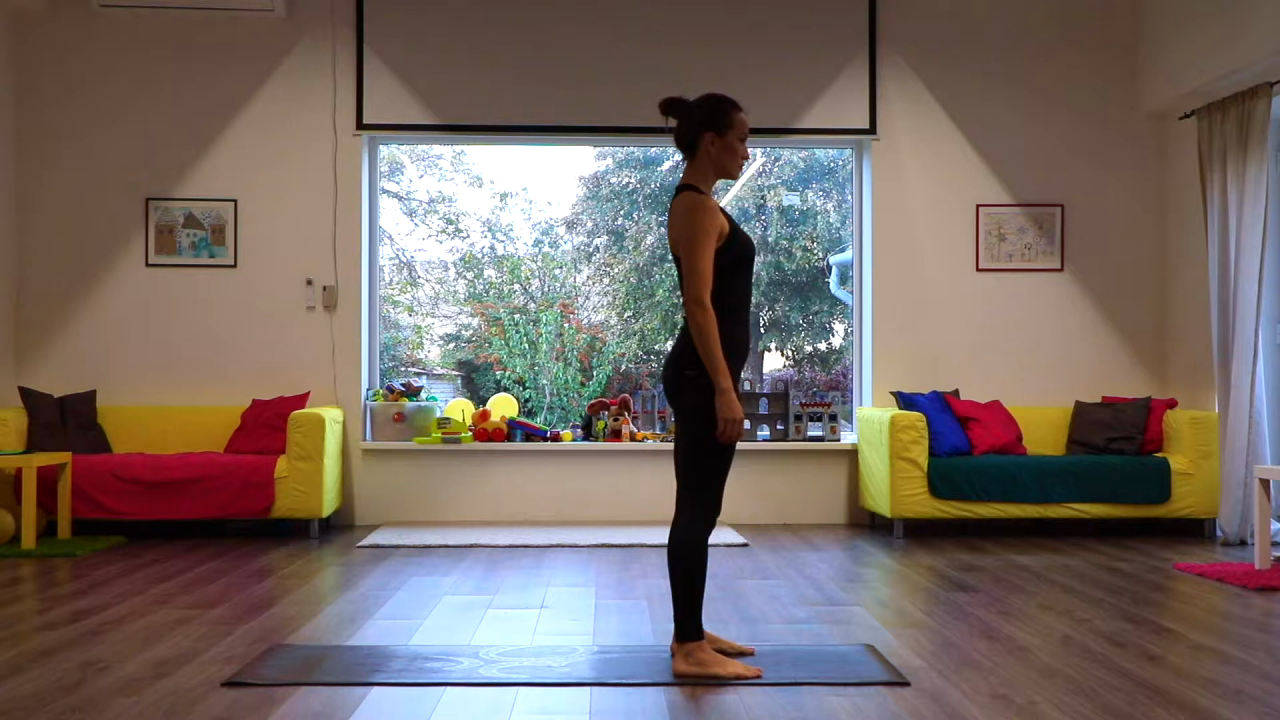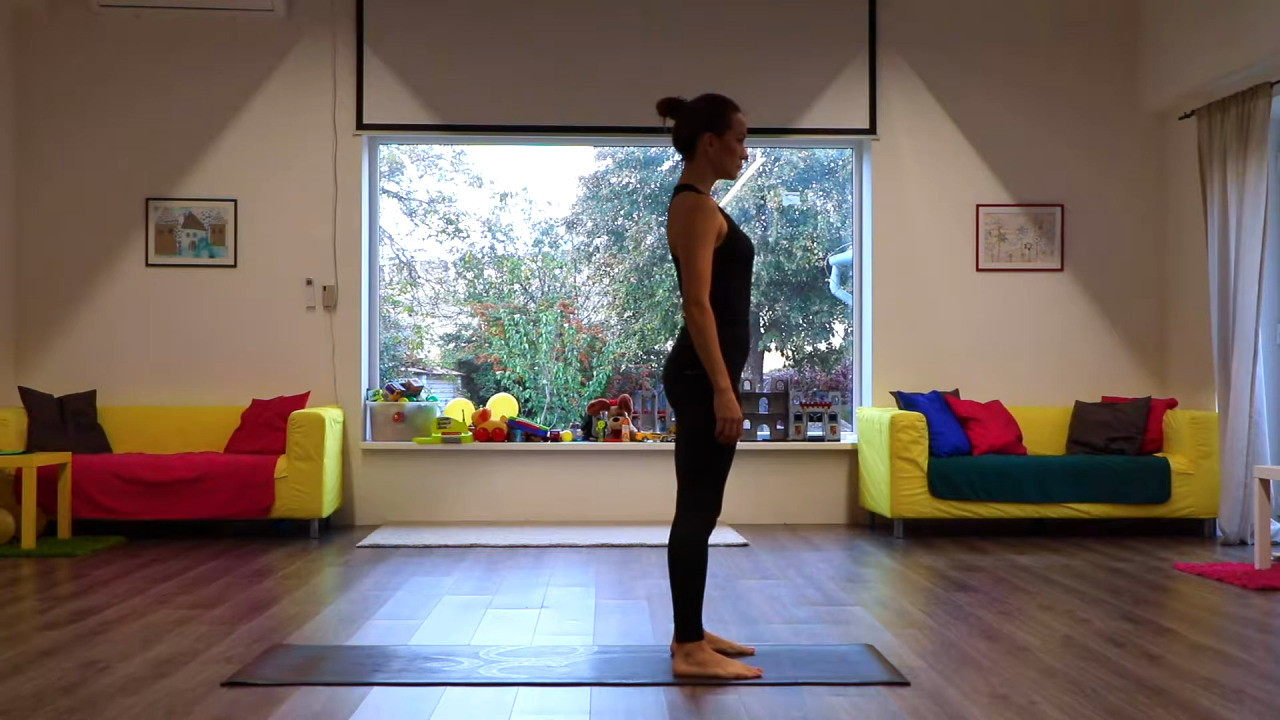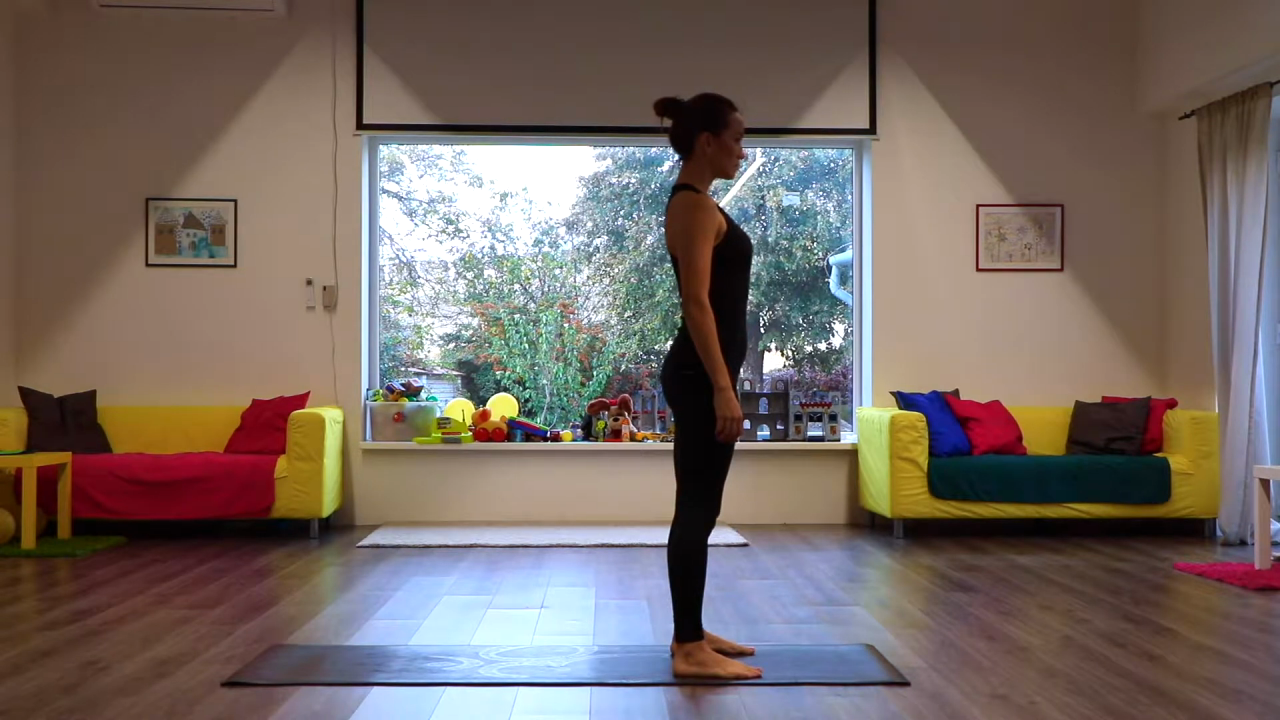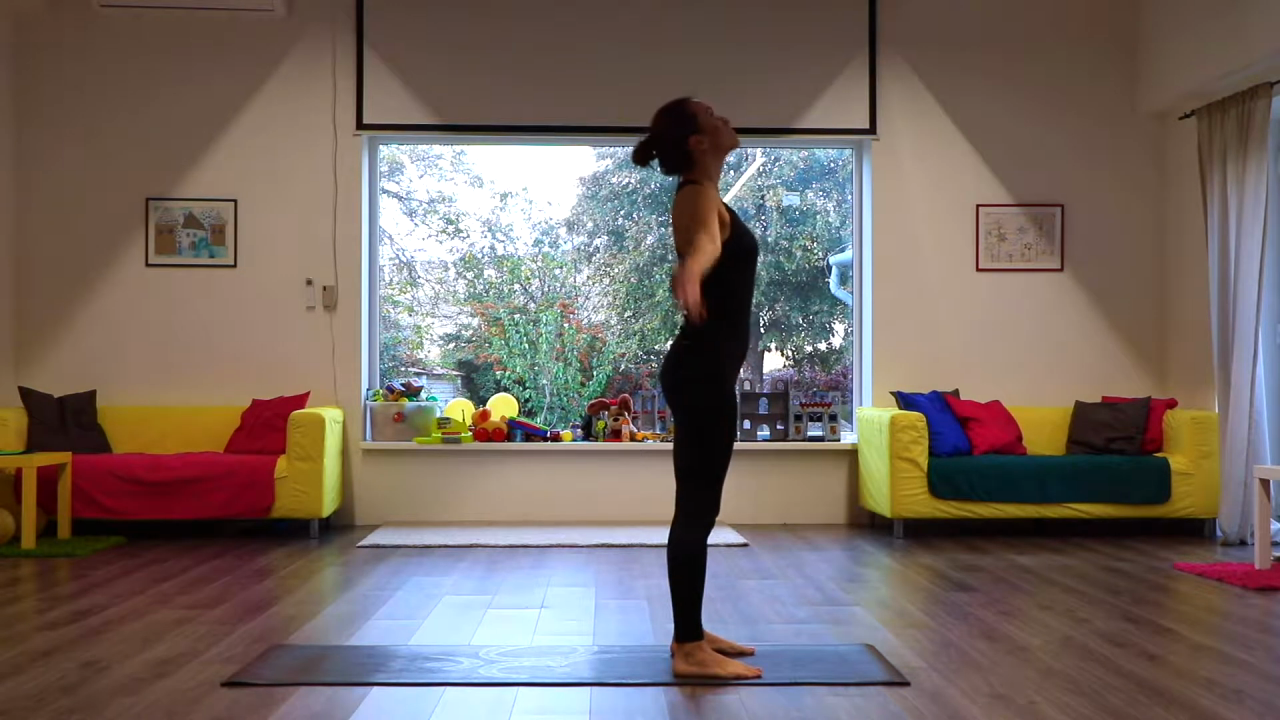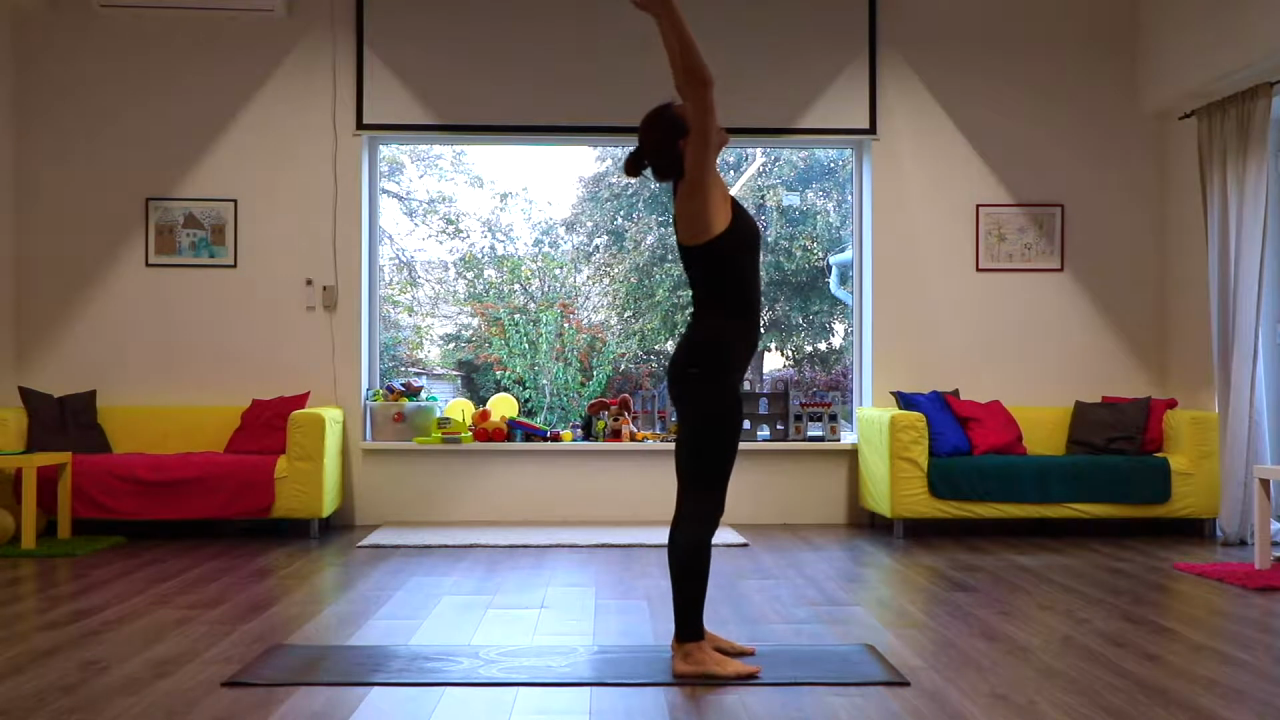
dt=1s
person 1, frame 1
left shoulder: (699, 202)
right shoulder: (697, 205)
right elbow: (699, 304)
right wrist: (724, 389)
left hip: (705, 370)
right hip: (703, 375)
left knee: (700, 508)
right knee: (697, 510)
left ankle: (691, 634)
right ankle: (690, 649)
person 1, frame 2
left shoulder: (698, 203)
right shoulder: (695, 205)
right elbow: (698, 305)
right wrist: (722, 389)
left hip: (706, 371)
right hip: (703, 375)
left knee: (699, 509)
right knee: (697, 510)
left ankle: (691, 633)
right ankle: (690, 649)
person 1, frame 3
left shoulder: (695, 202)
right shoulder: (694, 205)
right elbow: (697, 304)
right wrist: (722, 388)
left hip: (703, 371)
right hip: (701, 375)
left knee: (699, 508)
right knee: (697, 510)
left ankle: (691, 634)
right ankle: (689, 649)
person 1, frame 4
left shoulder: (702, 195)
right shoulder: (699, 197)
right elbow: (704, 248)
right wrist: (689, 282)
left hip: (710, 369)
right hip: (706, 370)
left knee: (698, 508)
right knee: (697, 509)
left ankle: (692, 633)
right ankle: (690, 649)
person 1, frame 5
left shoulder: (703, 188)
right shoulder: (700, 189)
left elbow: (690, 91)
right elbow: (698, 83)
left hip: (709, 367)
right hip: (710, 369)
left knee: (700, 506)
right knee: (699, 508)
left ankle: (692, 632)
right ankle: (690, 648)
